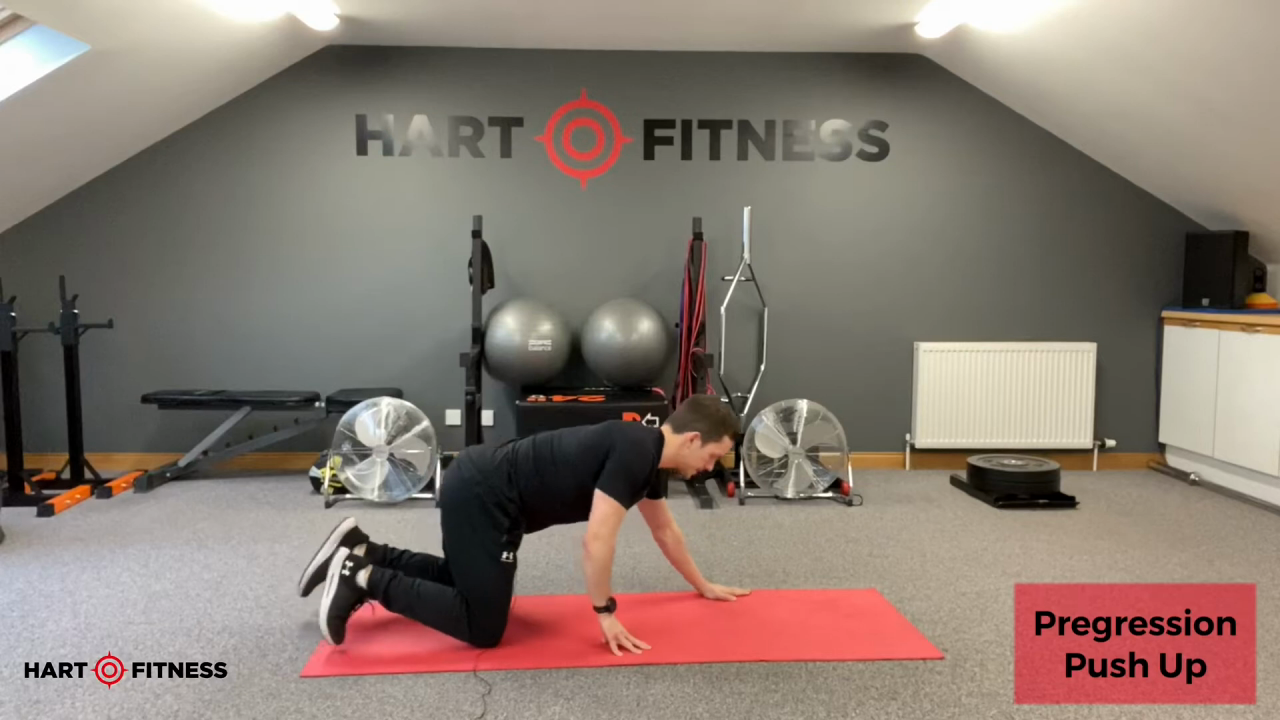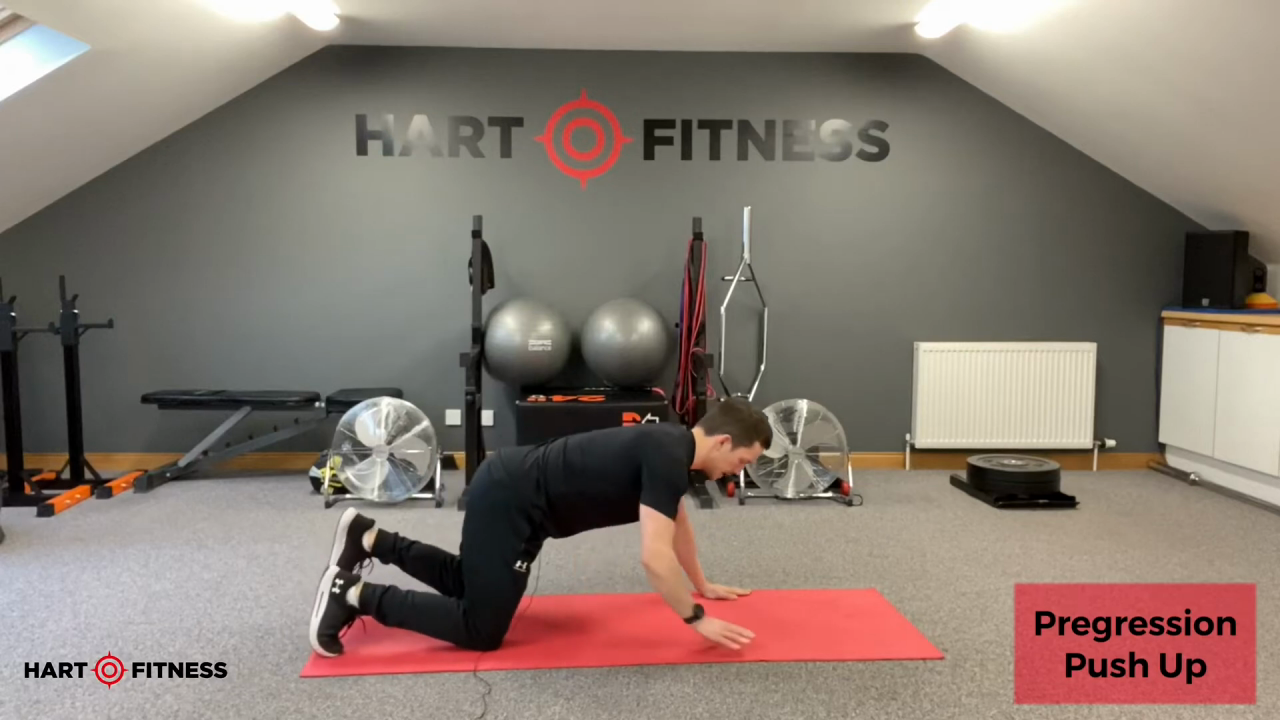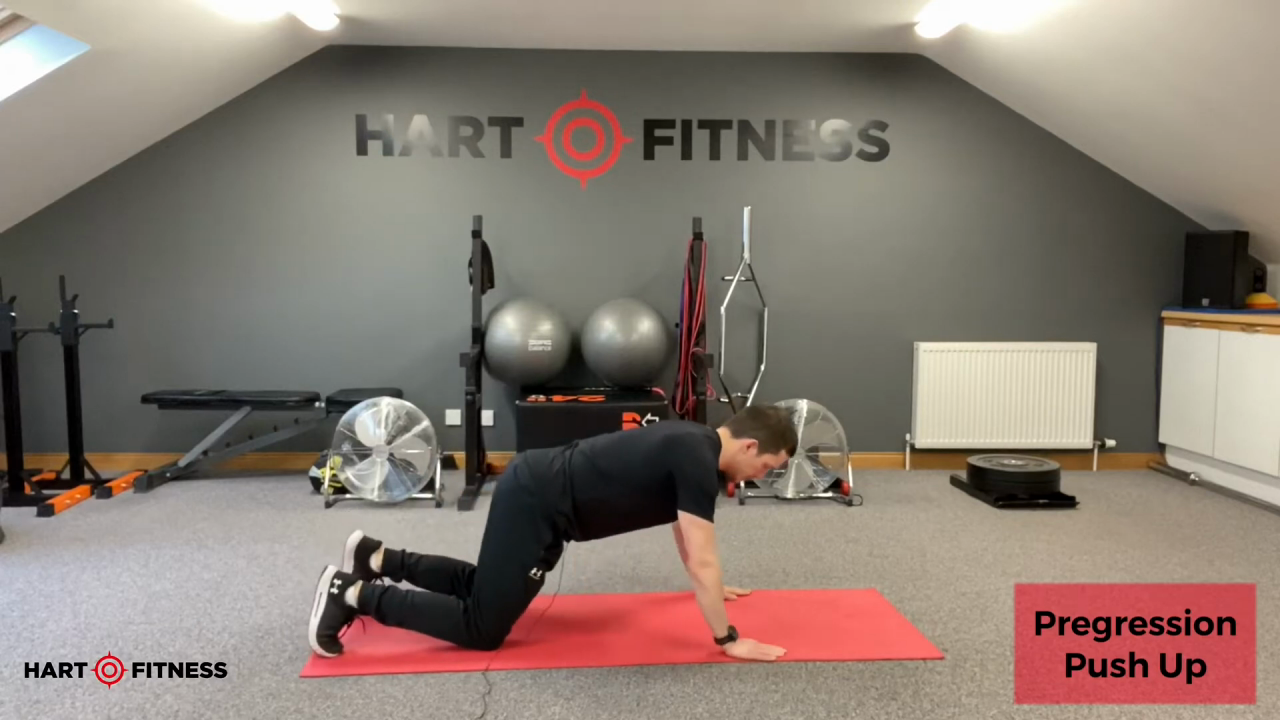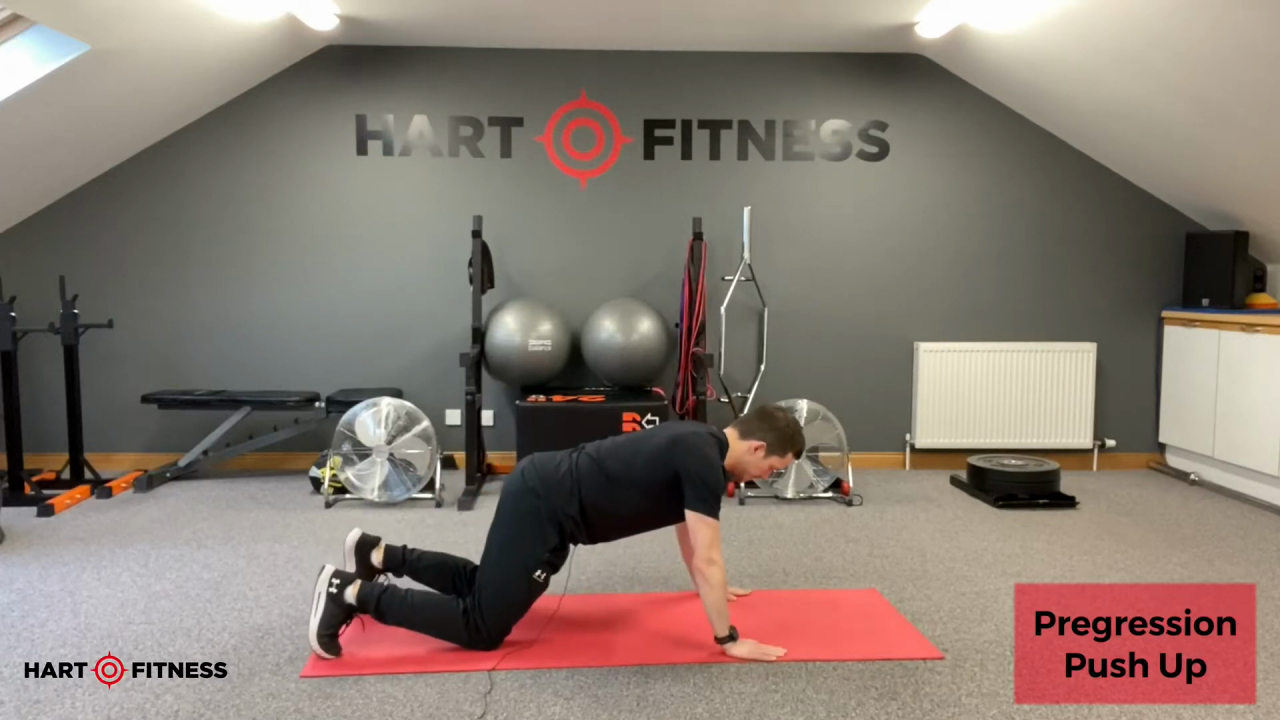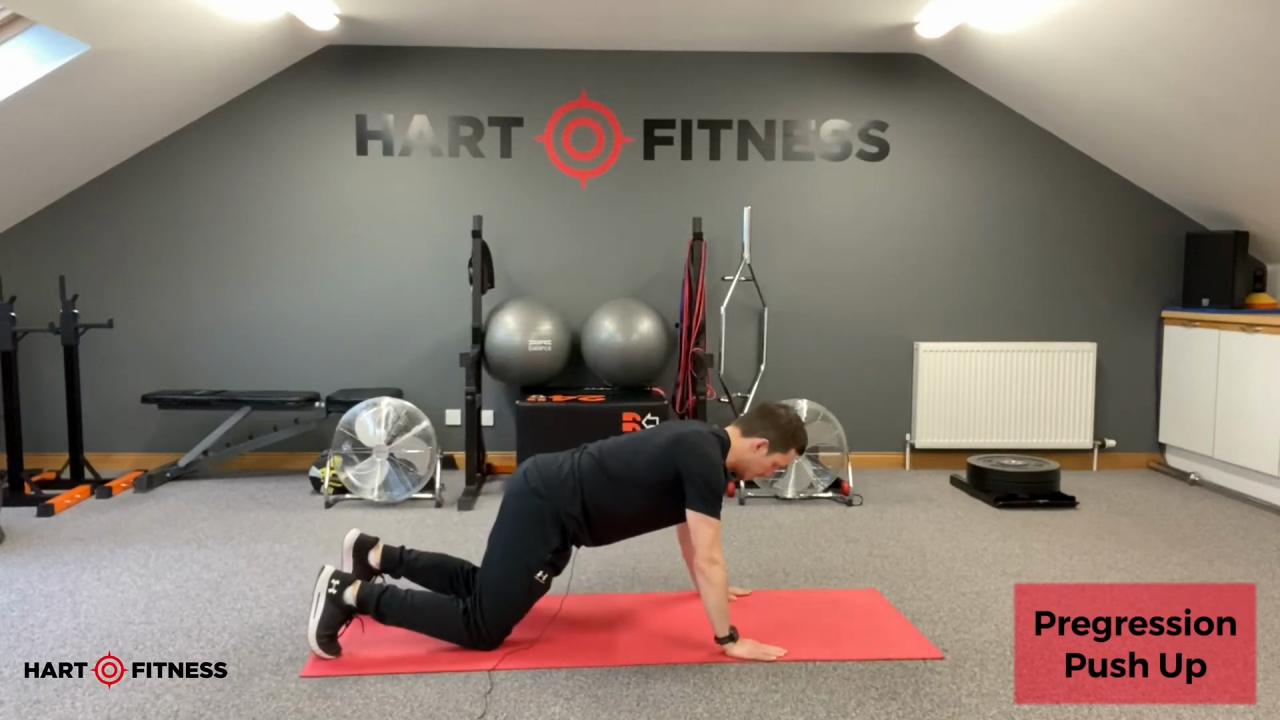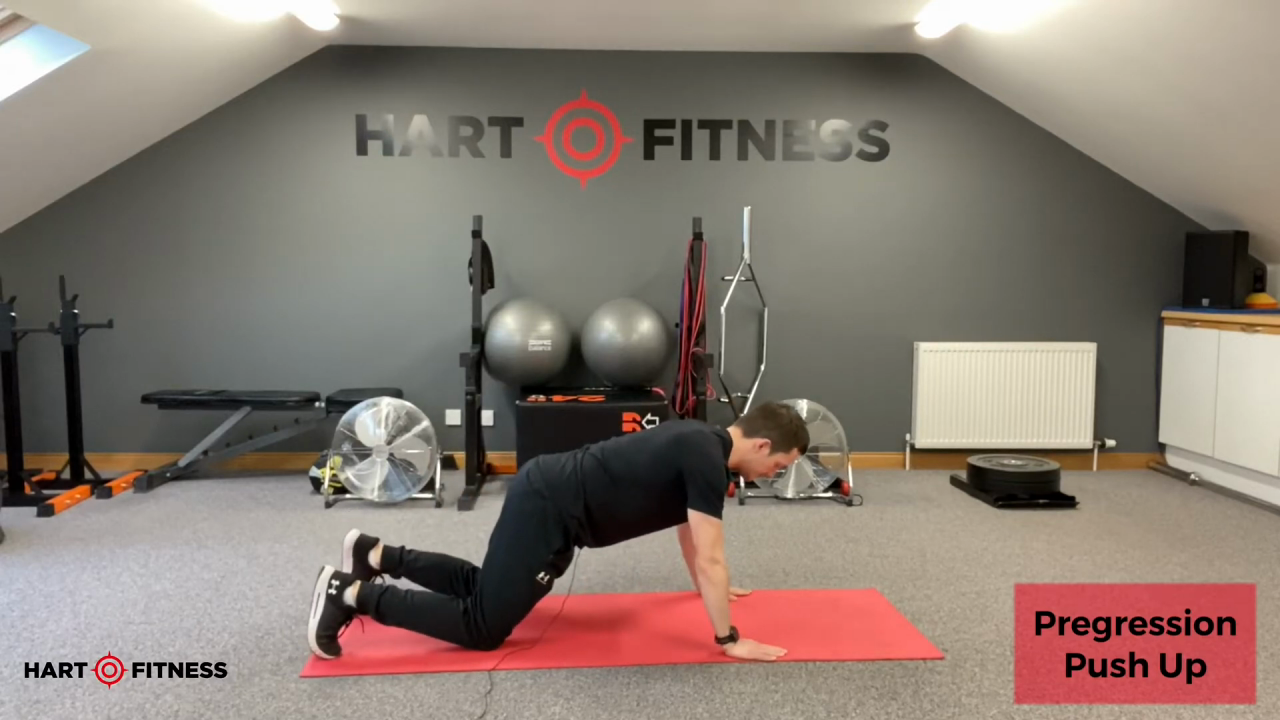
dt=0.5s
person 1, frame 1
left shoulder: (646, 456)
right shoulder: (635, 451)
left elbow: (664, 529)
right elbow: (597, 539)
left wrist: (703, 586)
right wrist: (605, 612)
left hip: (478, 486)
right hip: (479, 493)
left knee: (465, 585)
right knee: (483, 627)
left ankle: (359, 552)
right ankle: (361, 577)
person 1, frame 2
left shoulder: (673, 446)
right shoulder: (670, 458)
left elbow: (678, 526)
right elbow: (655, 556)
left wrist: (703, 585)
right wrist: (697, 618)
left hip: (509, 486)
right hip: (509, 500)
left knee: (469, 586)
right knee: (481, 629)
left ankle: (369, 538)
right ankle: (352, 594)
person 1, frame 3
left shoulder: (692, 443)
right shoulder: (698, 462)
left elbow: (683, 530)
right elbow: (702, 560)
left wrist: (709, 587)
right wrist: (728, 640)
left hip: (534, 488)
right hip: (535, 502)
left knee: (485, 588)
right knee: (482, 627)
left ankle: (375, 559)
right ankle: (352, 593)
person 1, frame 4
left shoulder: (698, 443)
right shoulder: (704, 461)
left elbow: (686, 531)
right elbow: (707, 558)
left wrist: (710, 588)
right wrist: (728, 639)
left hip: (541, 491)
right hip: (542, 507)
left knee: (488, 588)
right knee: (481, 627)
left ankle: (377, 555)
right ankle: (350, 592)
person 1, frame 5
left shoulder: (699, 441)
right shoulder: (706, 461)
left elbow: (687, 531)
right elbow: (708, 558)
left wrist: (709, 587)
right wrist: (728, 639)
left hip: (544, 493)
right hip: (545, 508)
left knee: (485, 587)
right knee: (482, 627)
left ankle: (374, 555)
right ankle: (350, 592)
person 1, frame 6
left shoulder: (701, 442)
right shoulder: (707, 461)
left elbow: (688, 530)
right elbow: (710, 558)
left wrist: (709, 587)
right wrist: (729, 639)
left hip: (546, 494)
right hip: (547, 510)
left knee: (486, 589)
right knee: (483, 626)
left ankle: (376, 556)
right ankle: (350, 594)
